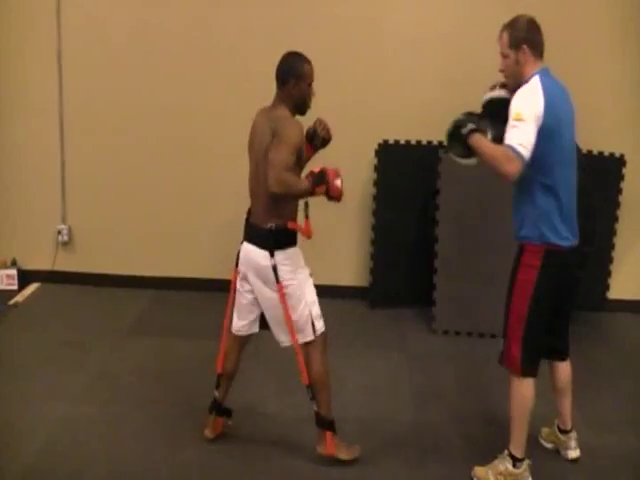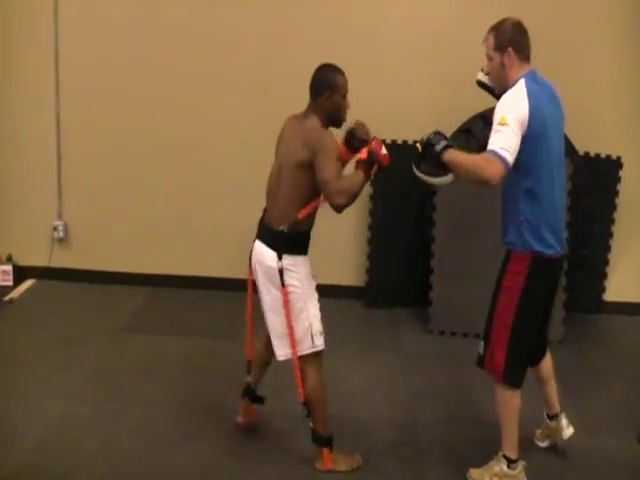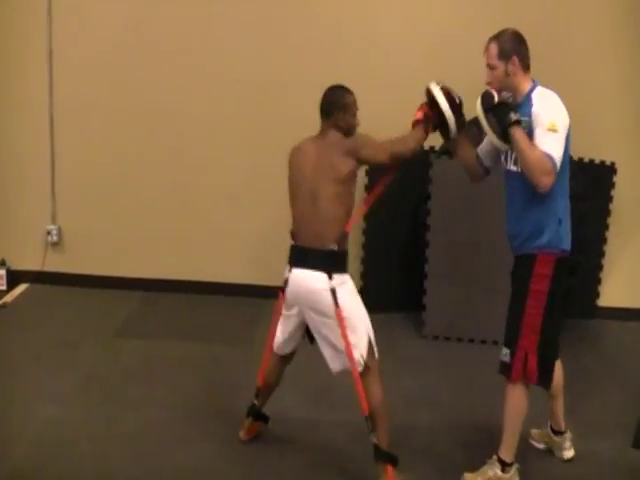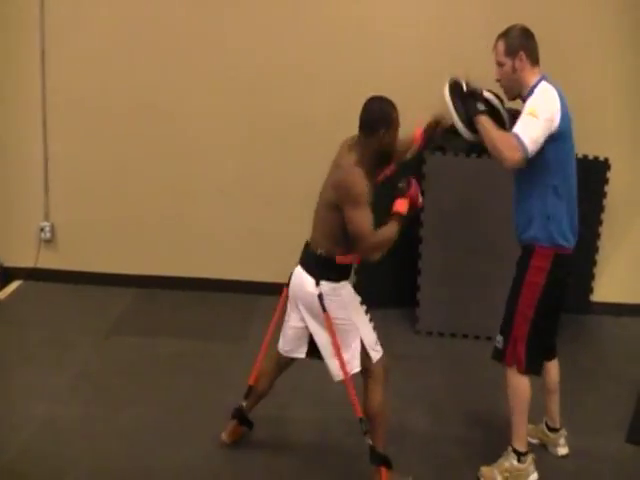
dt=0.4s
person 1, frame 1
left shoulder: (530, 95)
right shoulder: (556, 91)
left elbow: (511, 166)
left wrist: (470, 134)
right wrist: (502, 122)
left hip: (541, 243)
right hip: (565, 239)
left knee: (521, 353)
right knee: (555, 343)
right ankle: (566, 433)
person 1, frame 2
left shoulder: (516, 98)
right shoulder: (546, 93)
left elbow: (493, 171)
left wrist: (443, 150)
left hip: (527, 247)
right hip: (550, 243)
left knee: (501, 355)
right knee: (532, 340)
right ankle: (556, 419)
person 1, frame 3
left shoulder: (546, 105)
right shoulder: (516, 109)
left elbow: (545, 177)
right elbow: (476, 170)
left wrist: (512, 125)
right wrist: (457, 131)
left hip: (545, 250)
right hip: (530, 249)
left knee: (519, 360)
right knee: (543, 347)
right ankle: (559, 433)
person 1, frame 4
left shoulder: (545, 97)
right shoulder: (534, 100)
left elbow: (511, 155)
right elbow: (517, 156)
left wrist: (478, 113)
right wrist: (488, 123)
left hip: (544, 243)
right hip: (547, 241)
left knee: (514, 351)
right knee: (542, 343)
right ankle: (553, 431)
person 2, frame 1
left shoulder: (262, 118)
right shoulder: (287, 125)
right elbow: (278, 184)
left wrist: (312, 144)
right wrist: (319, 181)
left hip: (251, 243)
right hip: (277, 250)
left knee: (239, 334)
right knee: (314, 341)
left ankle: (216, 417)
right ankle: (328, 438)
person 2, frame 2
left shoulder: (292, 124)
right shoulder: (319, 136)
right elbow: (338, 198)
left wrist: (350, 145)
right wrist: (367, 163)
left hip: (265, 245)
right hip: (286, 255)
left knee: (276, 334)
right knee: (310, 354)
left ankle: (249, 401)
right ankle: (326, 452)
person 2, frame 3
left shoulder: (297, 152)
right shoulder: (350, 146)
right elbow: (403, 149)
right wrist: (422, 120)
left hip: (299, 271)
right hip: (330, 277)
left knee: (282, 351)
right knee: (370, 371)
left ankle: (253, 420)
person 2, frame 4
left shoulder: (351, 147)
right shoulder: (352, 177)
left elbow: (392, 155)
right elbow: (370, 247)
left wrist: (426, 132)
right wrist: (403, 209)
left hip: (304, 272)
right hip: (328, 282)
left knee: (282, 356)
right knee: (374, 371)
left ankle: (237, 423)
